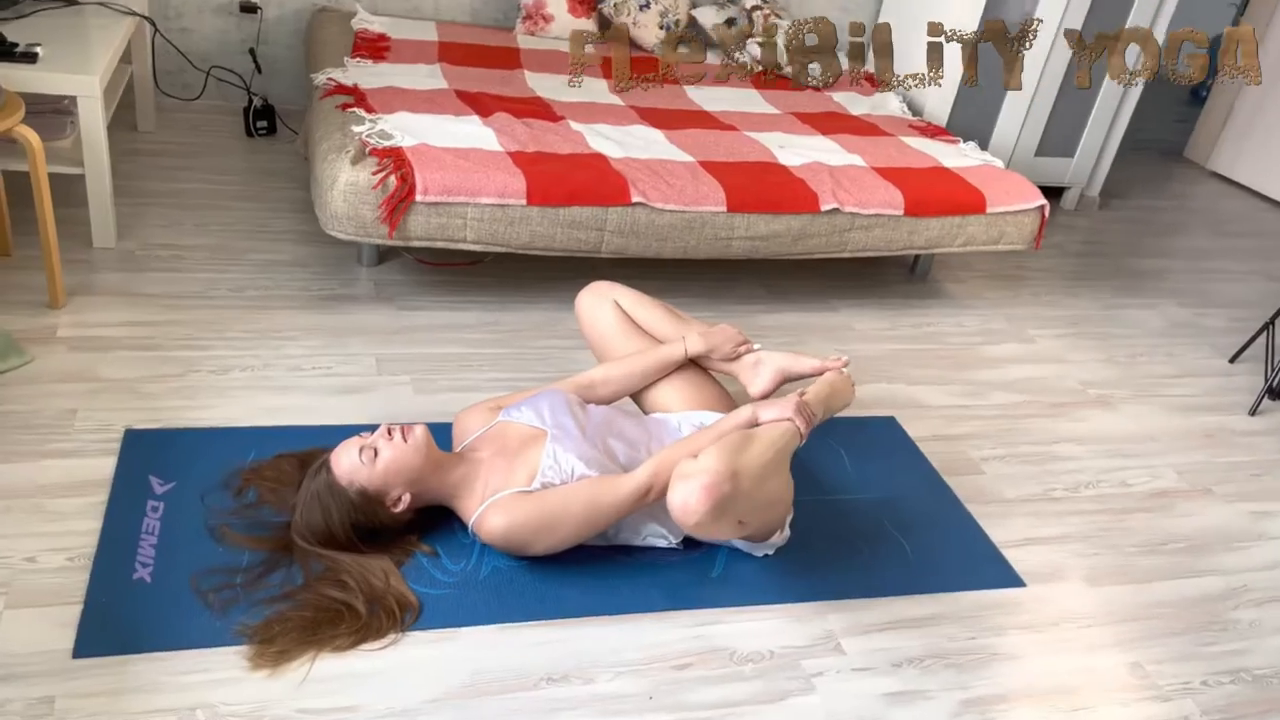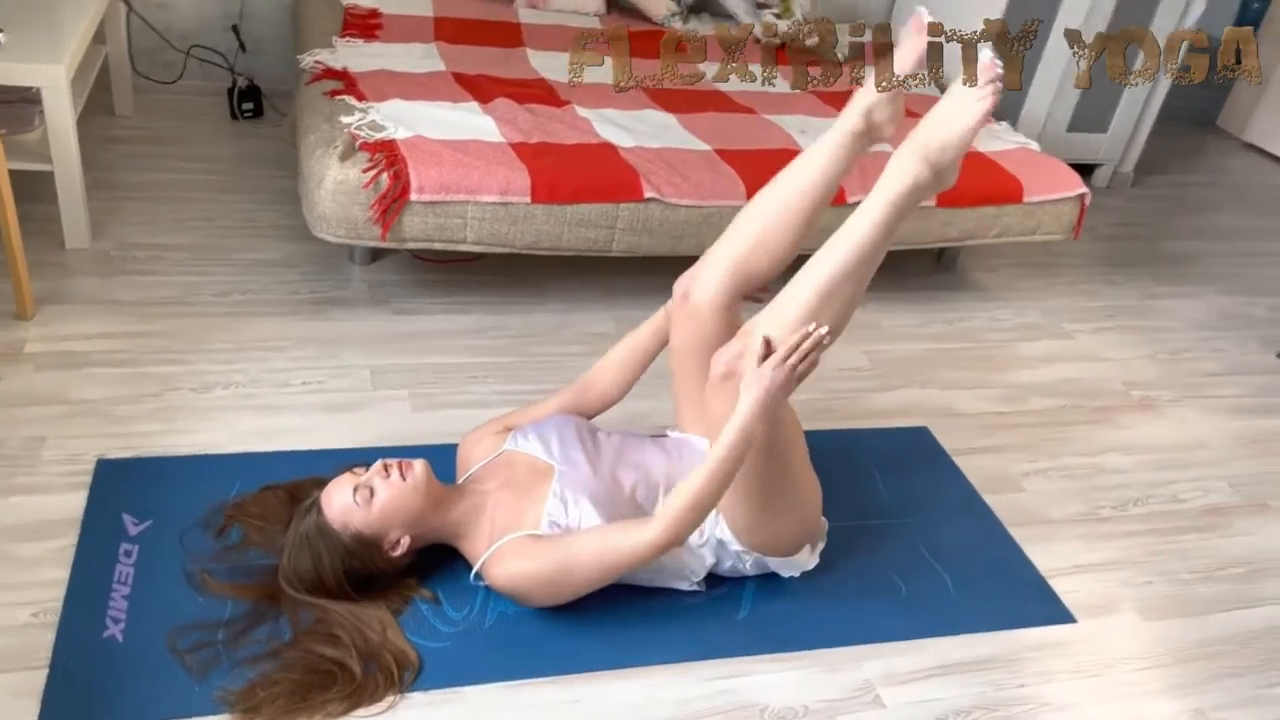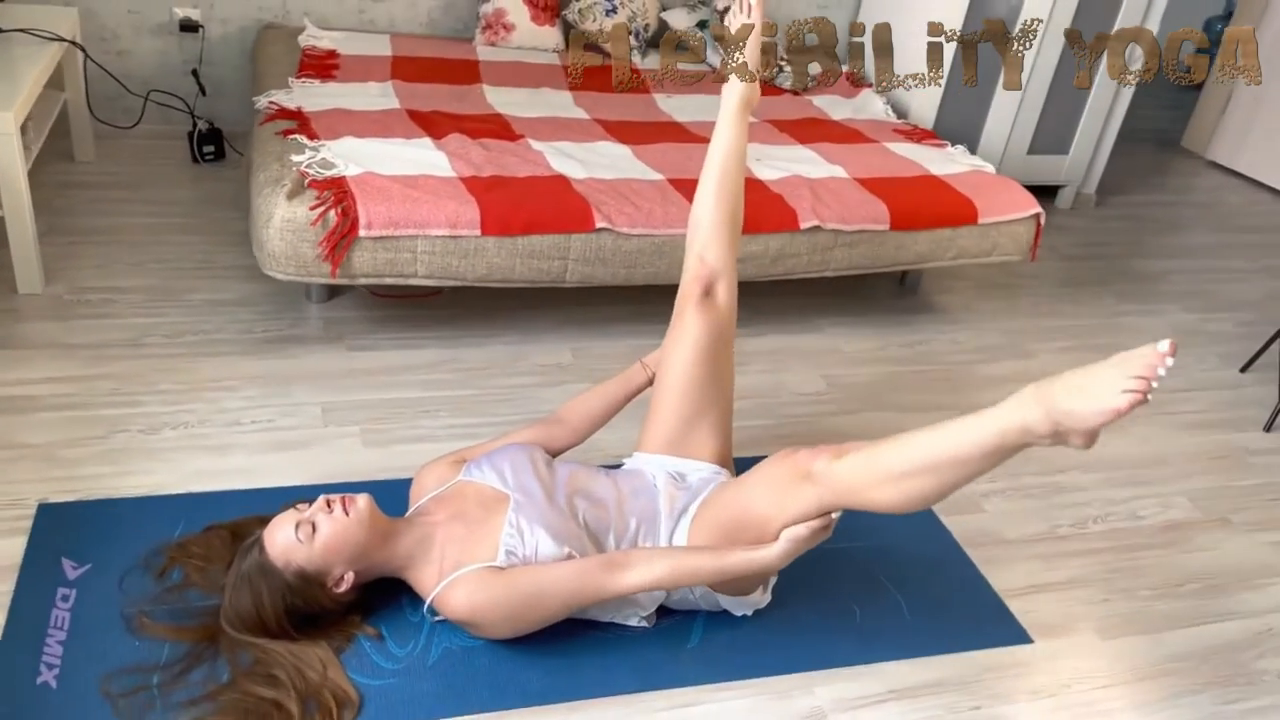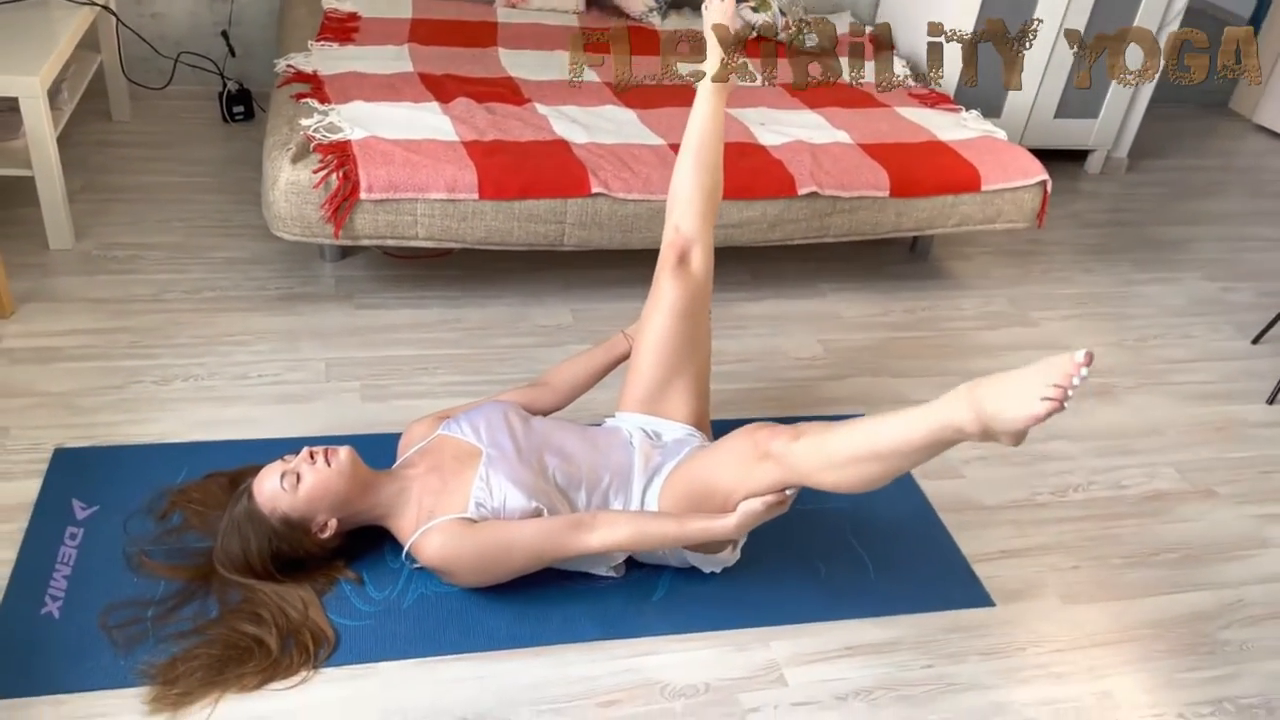
dt=1s
person 1, frame 1
left shoulder: (473, 425)
right shoulder: (501, 519)
left elbow: (589, 388)
right elbow: (643, 484)
left wrist: (692, 345)
right wrist: (745, 417)
left hip: (702, 433)
left knee: (599, 298)
right knee: (699, 493)
left ankle: (756, 368)
right ankle: (814, 403)
person 1, frame 2
left shoulder: (481, 451)
right shoulder: (511, 565)
left elbow: (591, 389)
right elbow: (662, 531)
left wrist: (681, 316)
right wrist: (749, 417)
left hip: (706, 459)
right hip: (758, 536)
left knee: (706, 290)
right knee: (737, 364)
left ankle: (871, 114)
right ankle: (914, 169)
person 1, frame 3
left shoulder: (432, 481)
right shoulder: (464, 596)
left elbow: (550, 430)
right elbow: (624, 577)
left wrist: (651, 365)
right wrist: (766, 556)
left hip: (662, 483)
right hip: (694, 544)
left knee: (707, 287)
right knee: (816, 470)
left ankle: (740, 87)
right ankle: (1040, 410)
person 1, frame 4
left shoulder: (416, 438)
right shoulder: (440, 547)
left elbow: (535, 395)
right elbow: (582, 534)
left wrist: (629, 338)
right wrist: (724, 524)
left hip: (643, 436)
right hip: (666, 500)
left knee: (684, 252)
right knee: (774, 446)
right ankle: (972, 410)
